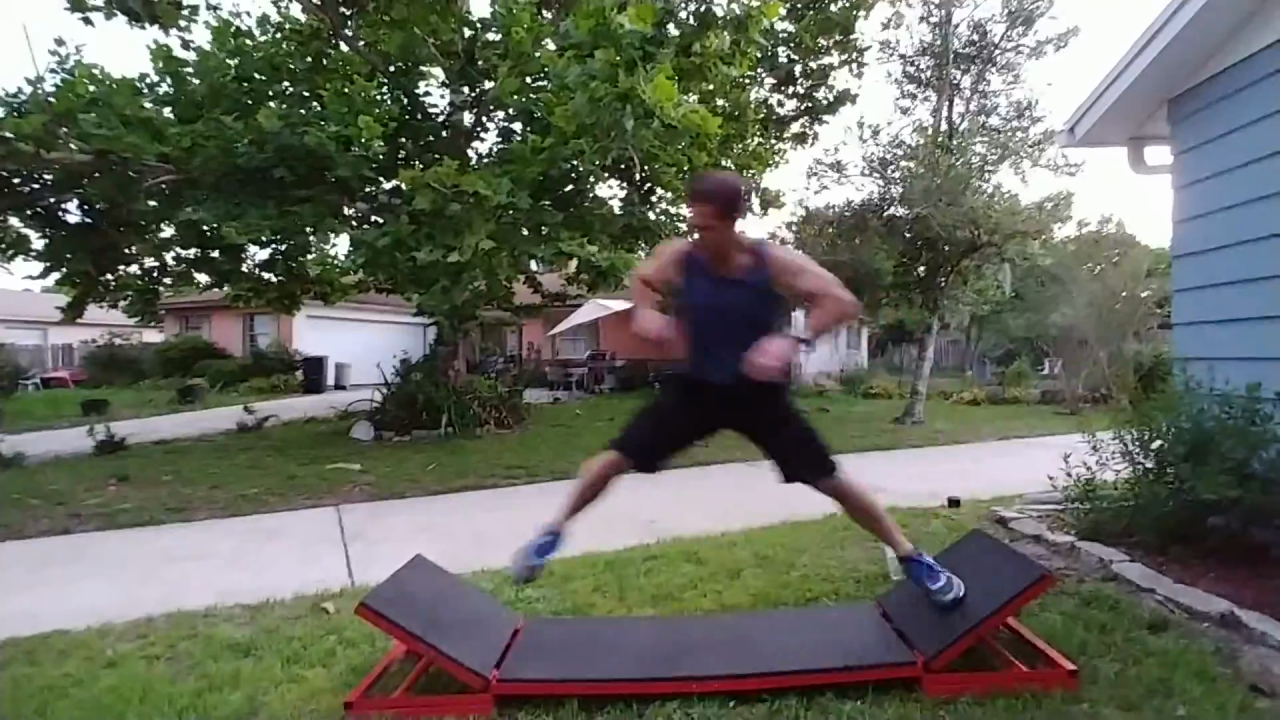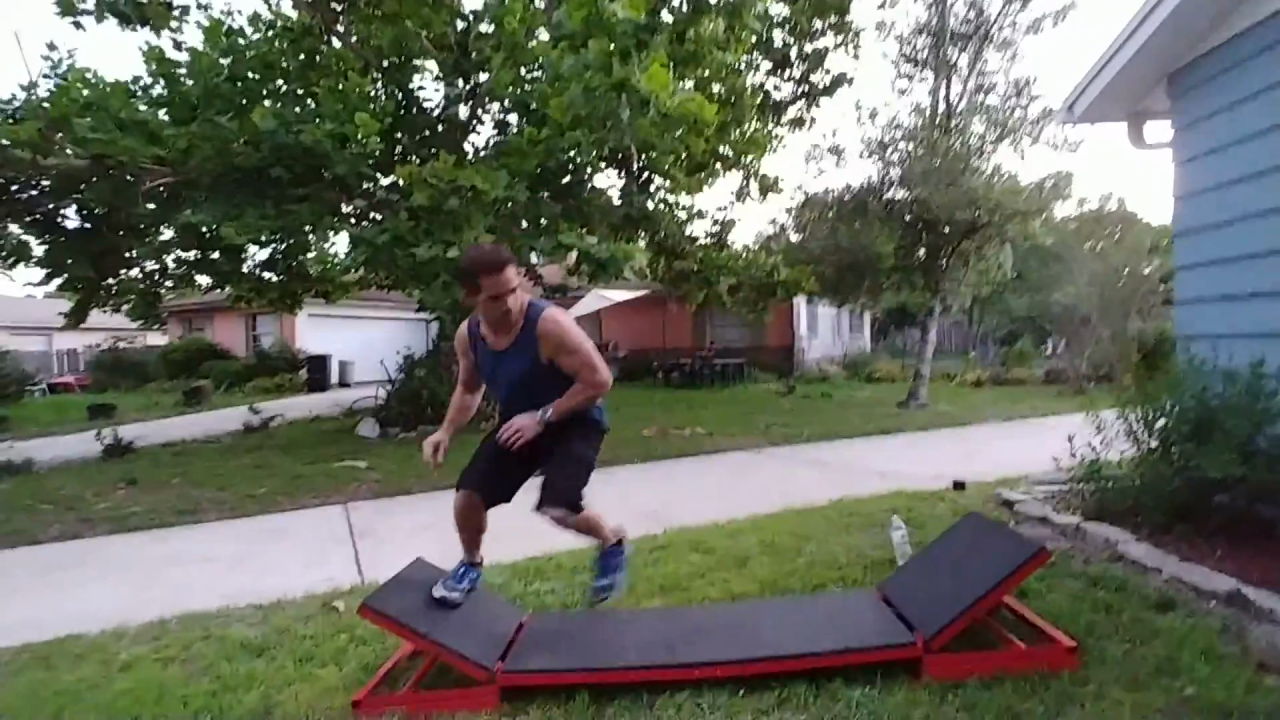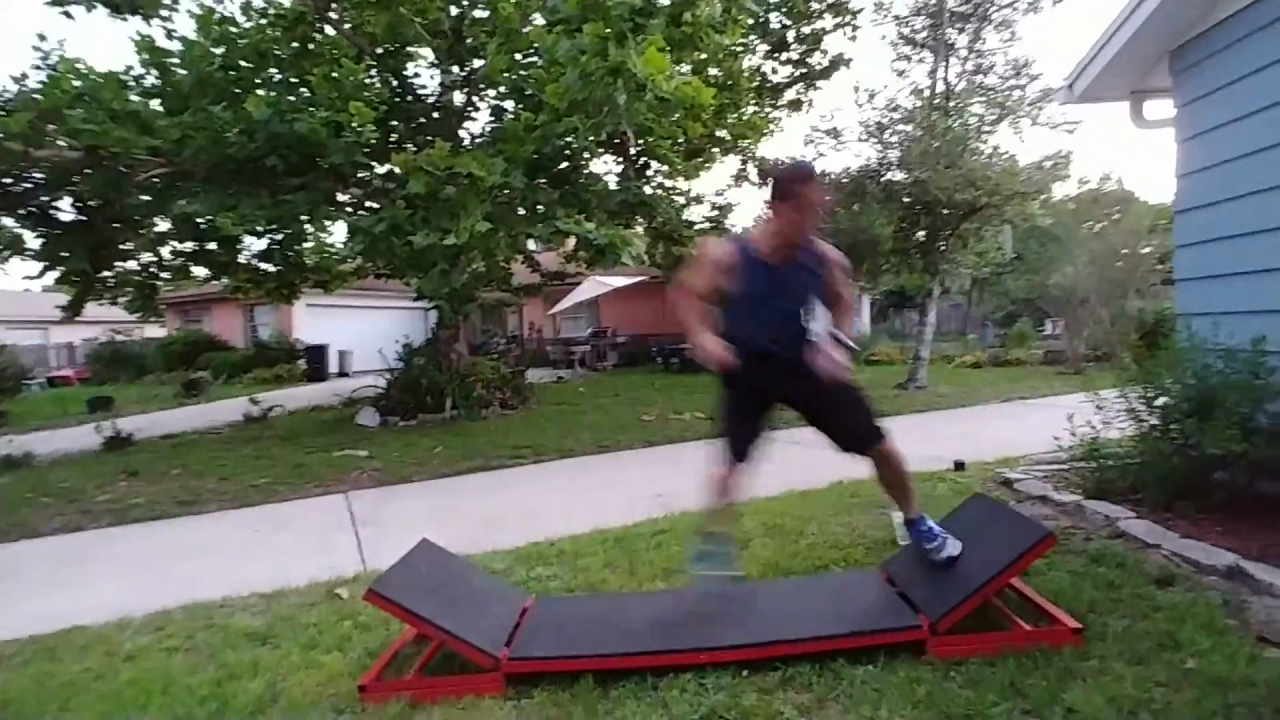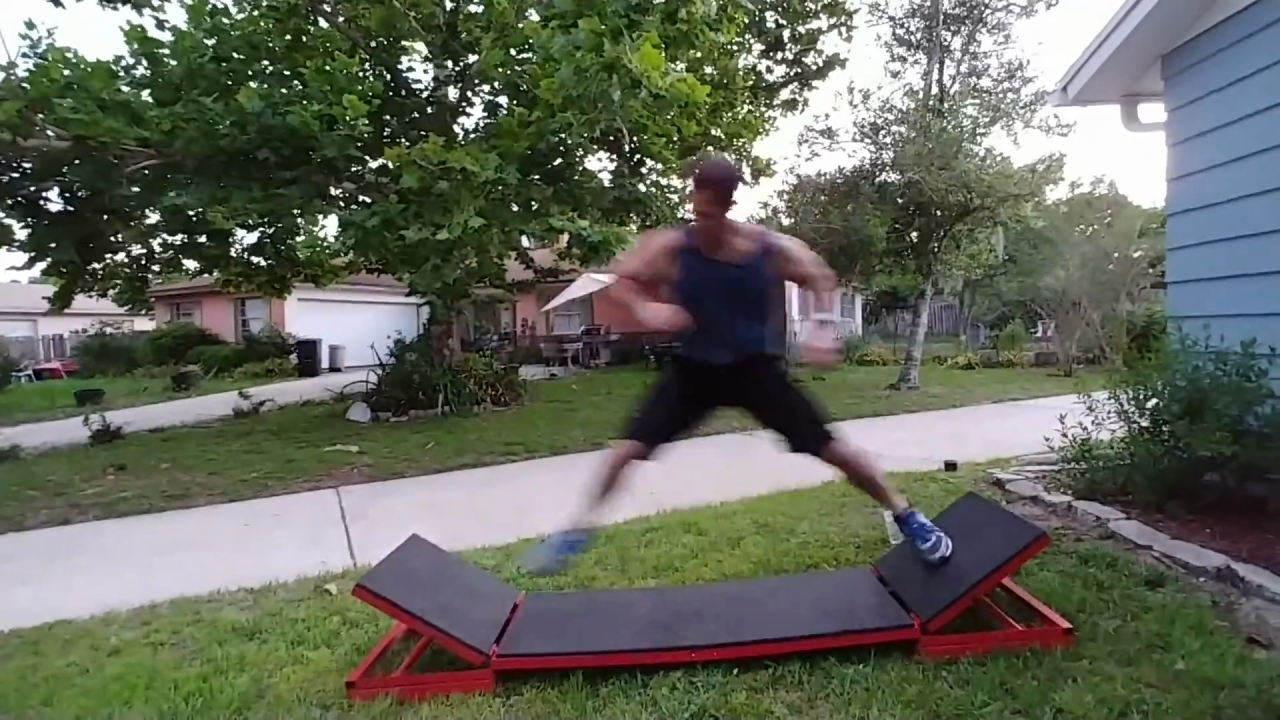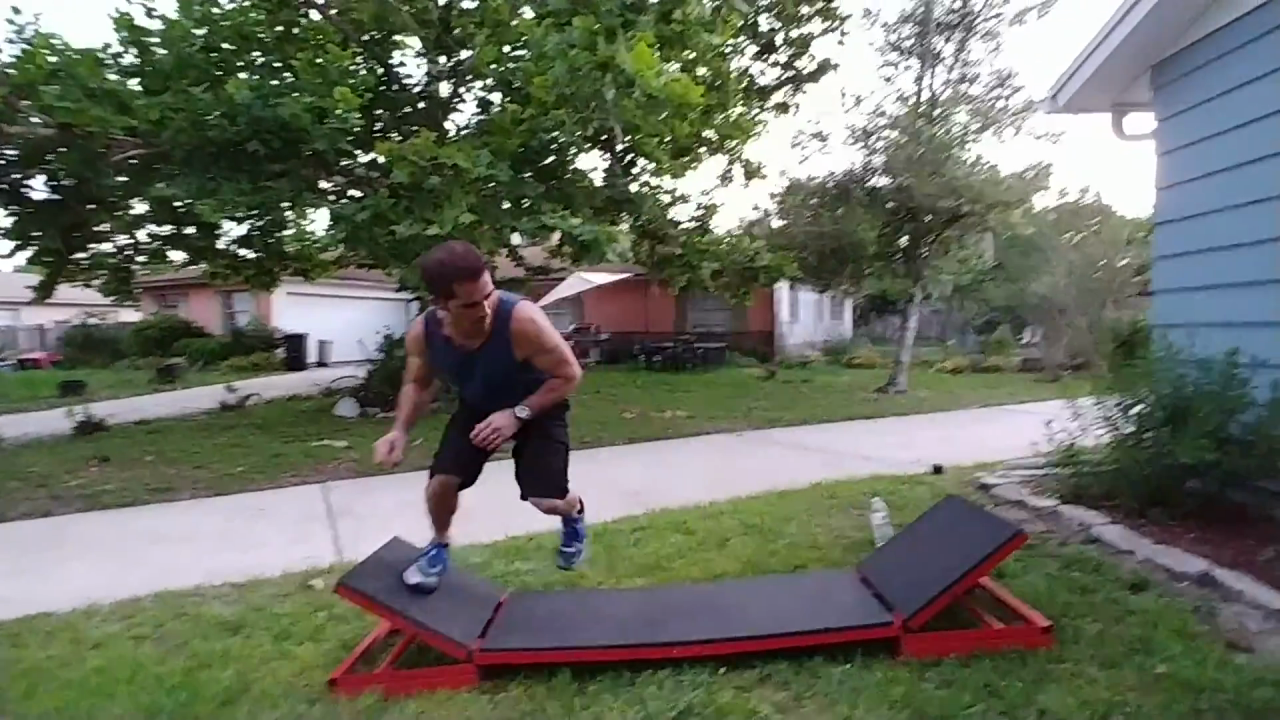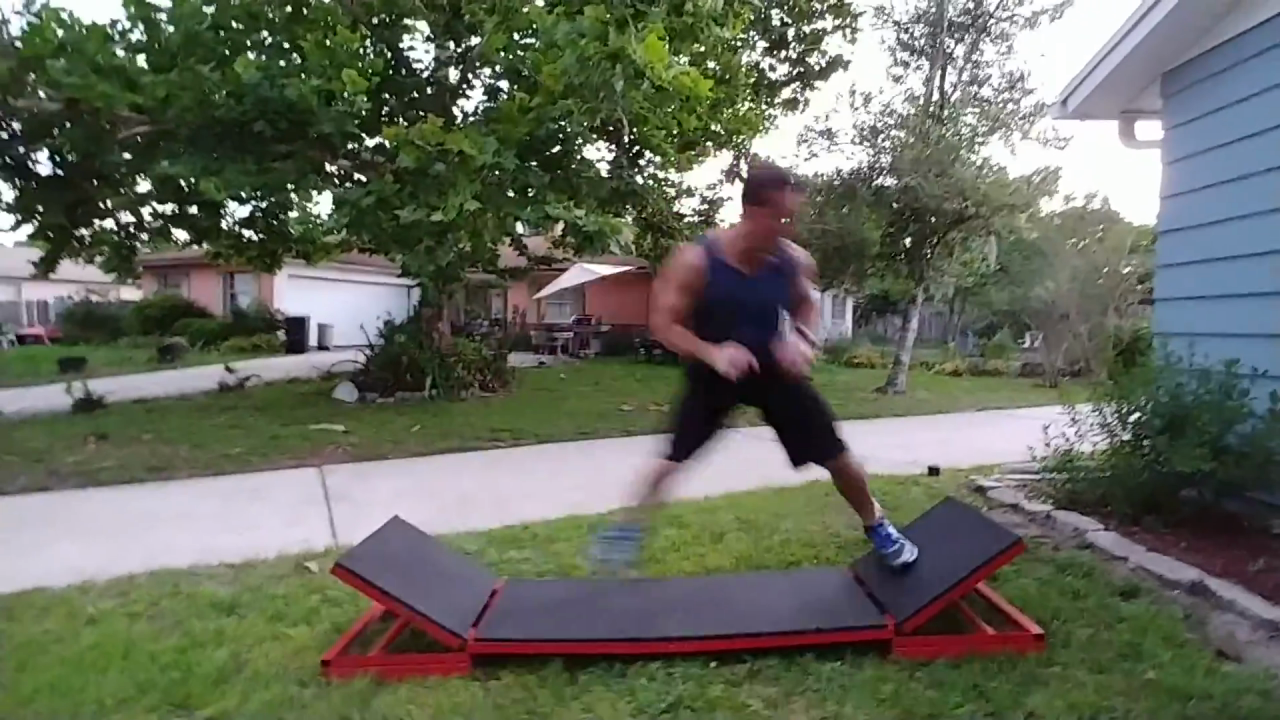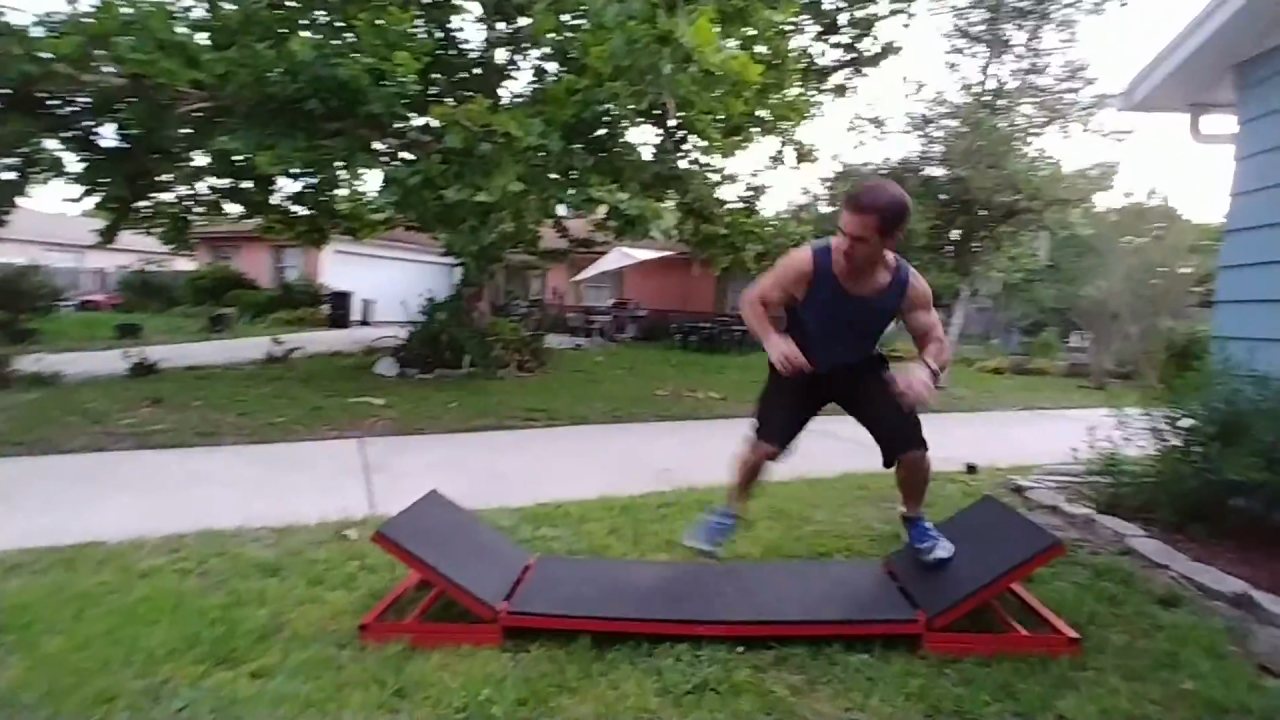
dt=0.5s
person 1, frame 1
left shoulder: (775, 263)
right shoulder: (677, 257)
left elbow: (844, 304)
right elbow: (640, 282)
left wrist: (793, 341)
right wrist: (645, 313)
left hip: (757, 391)
right hip: (697, 387)
left knee: (827, 479)
right knee: (618, 457)
left ankle: (910, 557)
right ankle: (556, 532)
person 1, frame 2
left shoulder: (549, 324)
right shoulder: (467, 335)
left elbow: (598, 381)
right elbow: (468, 389)
left wrist: (541, 417)
right wrist: (446, 431)
left hip: (574, 423)
right hip: (518, 423)
left knee: (559, 509)
right knee: (468, 493)
left ankle: (612, 543)
right ankle: (471, 563)
person 1, frame 3
left shoulder: (822, 257)
right shoulder: (724, 255)
left elbow: (843, 304)
right elbow: (685, 295)
left wrist: (837, 343)
right wrist: (702, 337)
left hip: (800, 364)
right hip: (748, 370)
left knee: (874, 442)
right knee: (735, 457)
left ankle: (916, 524)
right ankle: (715, 538)
person 1, frame 4
left shoulder: (773, 249)
right shoulder: (669, 246)
left elbow: (821, 279)
right elbow: (621, 278)
right wrist: (645, 308)
left hip: (755, 368)
right hip: (693, 368)
left knee: (829, 446)
right knee: (631, 445)
left ankle: (904, 516)
right ankle: (580, 529)
person 1, frame 5
left shoulder: (521, 319)
right shoulder: (425, 332)
left elbow: (569, 374)
right elbow: (417, 382)
left wrist: (517, 414)
right wrist: (400, 430)
left hip: (534, 407)
right hip: (476, 407)
left knee: (547, 499)
right knee: (444, 480)
left ankle: (573, 512)
right ankle: (439, 546)
person 1, frame 6
left shoulder: (793, 260)
right shoulder: (696, 260)
left elbow: (805, 306)
right elbow: (663, 325)
left wrist: (804, 340)
right wrist: (712, 353)
left hip: (771, 367)
right hip: (715, 370)
left knee: (835, 453)
right knee: (679, 455)
left ankle: (876, 526)
right ankle: (634, 524)
person 1, frame 7
left shoulder: (909, 285)
right shoulder: (808, 262)
left elbow: (936, 340)
right elbow: (752, 301)
left wrist: (926, 369)
right wrist: (772, 339)
left hip: (862, 370)
right hip: (800, 365)
left knee: (912, 450)
right knee: (767, 444)
left ankle: (914, 520)
right ankle: (730, 510)
